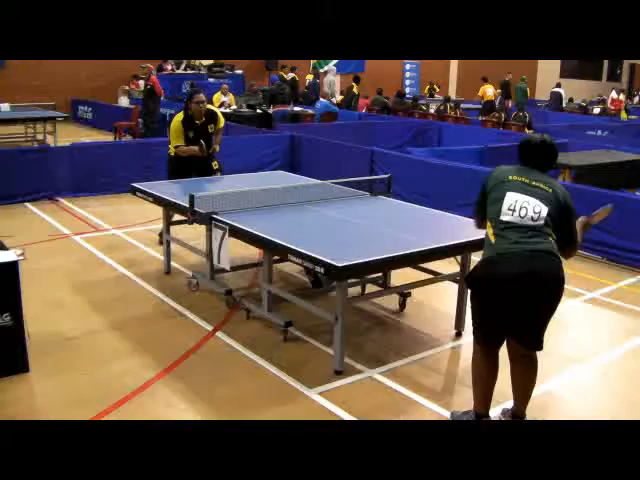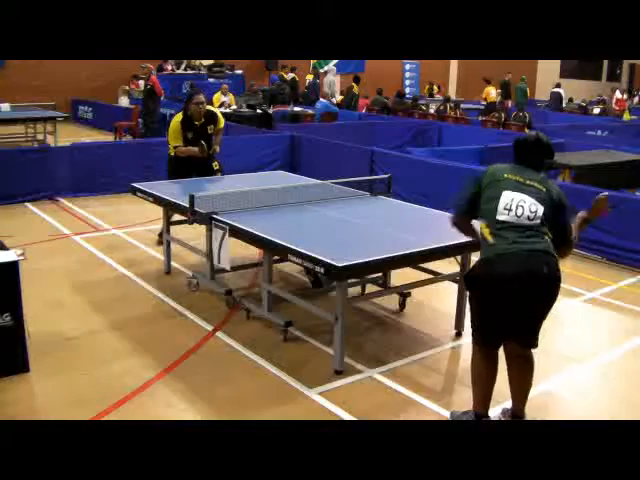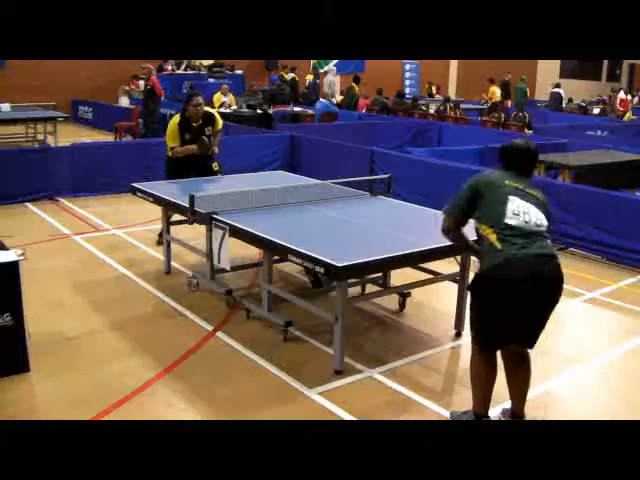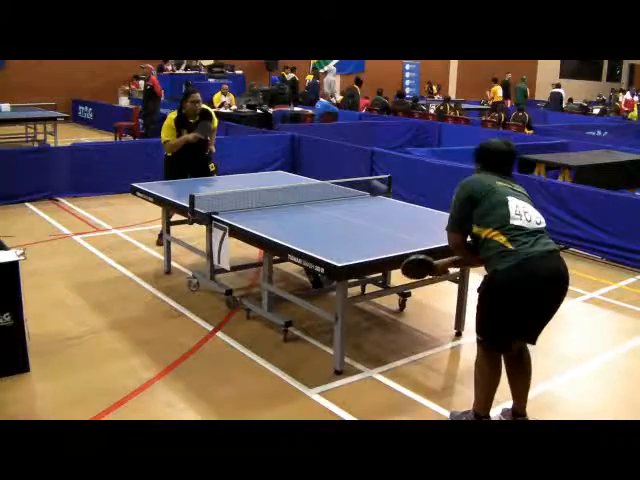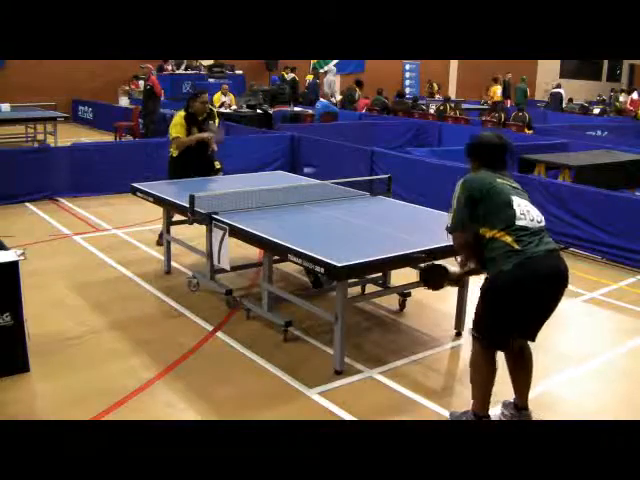
dt=0.2s
person 1, frame 1
left shoulder: (497, 176)
right shoulder: (559, 192)
left elbow: (479, 220)
right elbow: (569, 250)
right wrist: (580, 226)
left hip: (497, 268)
right hip: (545, 272)
left knee: (485, 345)
right knee: (523, 346)
left ankle: (479, 415)
right ankle: (517, 415)
person 1, frame 2
left shoulder: (491, 174)
right shoulder: (553, 191)
left elbow: (460, 220)
right elbow: (563, 250)
right wrist: (583, 218)
left hip: (497, 270)
right hip: (543, 270)
left knee: (484, 344)
right knee: (522, 344)
left ankle: (477, 416)
right ankle: (516, 415)
person 1, frame 3
left shoulder: (483, 181)
right shoulder: (536, 195)
left elbow: (449, 228)
left wrist: (472, 249)
left hip: (507, 275)
right hip: (548, 272)
left knee: (483, 344)
right knee: (518, 345)
left ankle: (476, 415)
right ankle: (515, 415)
person 1, frame 4
left shoulder: (471, 185)
right shoulder: (517, 190)
left elbow: (456, 241)
left wrist: (472, 257)
left hip: (516, 275)
right hip: (555, 270)
left knee: (489, 346)
right knee: (516, 342)
left ankle: (479, 416)
right ankle: (518, 413)
person 1, frame 5
left shoulder: (470, 183)
right shoulder: (513, 185)
left elbow: (461, 240)
left wrist: (475, 264)
right wrist: (463, 273)
left hip: (519, 273)
right hip: (554, 269)
left knee: (484, 343)
right knee: (515, 339)
left ankle: (477, 415)
right ankle: (519, 409)
person 2, frame 1
left shoulder: (213, 113)
right shoulder: (179, 121)
left elbow: (219, 127)
right elbow: (179, 149)
left wrist: (216, 144)
right wrist: (193, 150)
left hip: (205, 155)
right hip: (181, 158)
person 2, frame 2
left shoulder: (213, 114)
right shoulder: (178, 121)
left elbow: (219, 127)
right elbow: (177, 150)
left wrist: (216, 144)
right wrist: (192, 150)
left hip: (206, 156)
right hip: (181, 159)
right ankle: (164, 231)
person 2, frame 3
left shoulder: (211, 115)
right shoulder: (176, 123)
left elbow: (218, 128)
right elbow: (173, 151)
left wrist: (215, 145)
right wrist: (189, 149)
left hip: (204, 157)
right hip: (180, 160)
right ankle: (164, 232)
person 2, frame 4
left shoulder: (207, 112)
right shoulder: (173, 119)
left elbow: (213, 127)
right elbow: (167, 147)
left wrist: (211, 143)
right wrist: (186, 138)
left hip: (202, 157)
right hip: (177, 160)
right ankle: (164, 232)
person 2, frame 5
left shoulder: (210, 112)
right shoulder: (181, 117)
right elbow: (177, 143)
left wrist: (211, 142)
right wrist: (200, 136)
left hip: (204, 156)
right hip: (182, 159)
right ankle: (164, 232)
